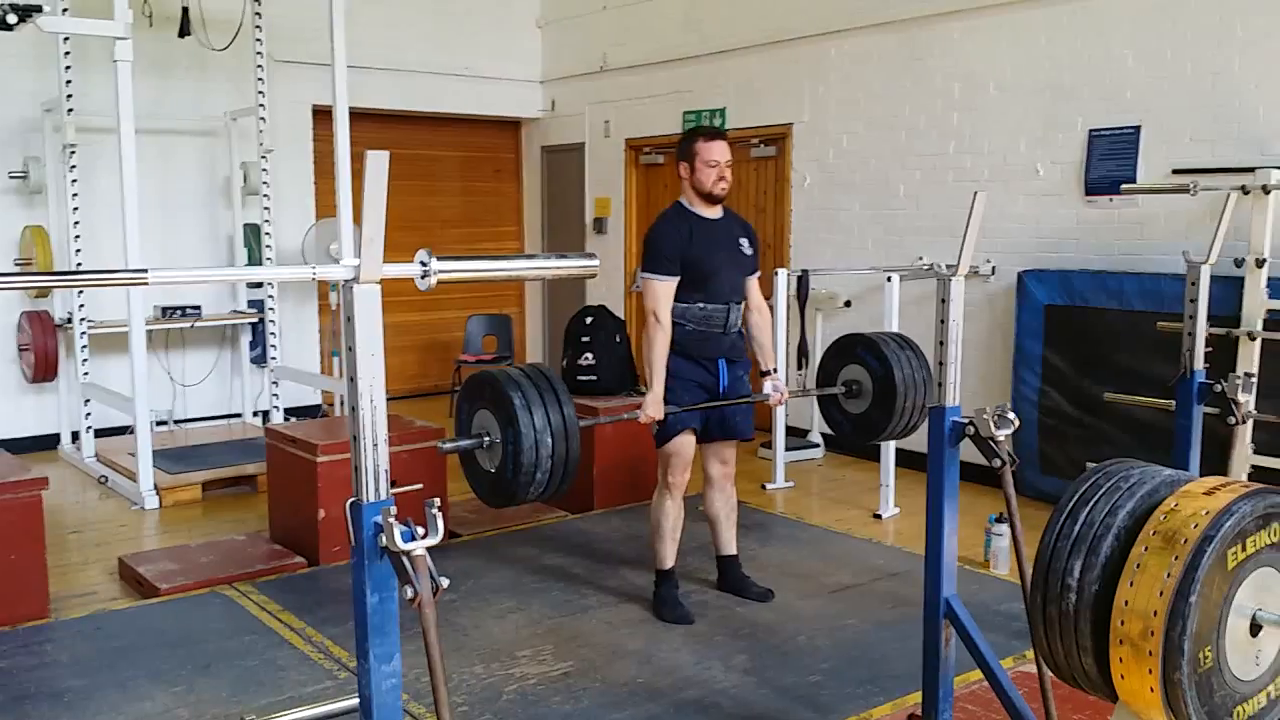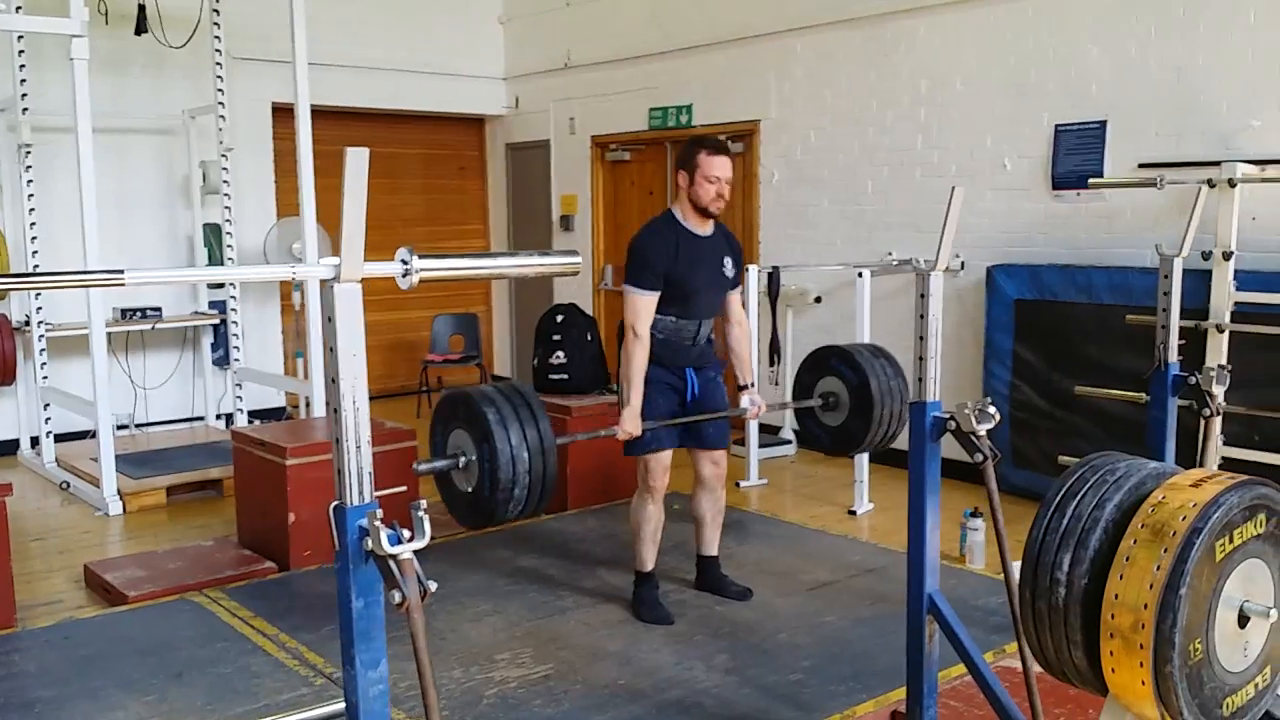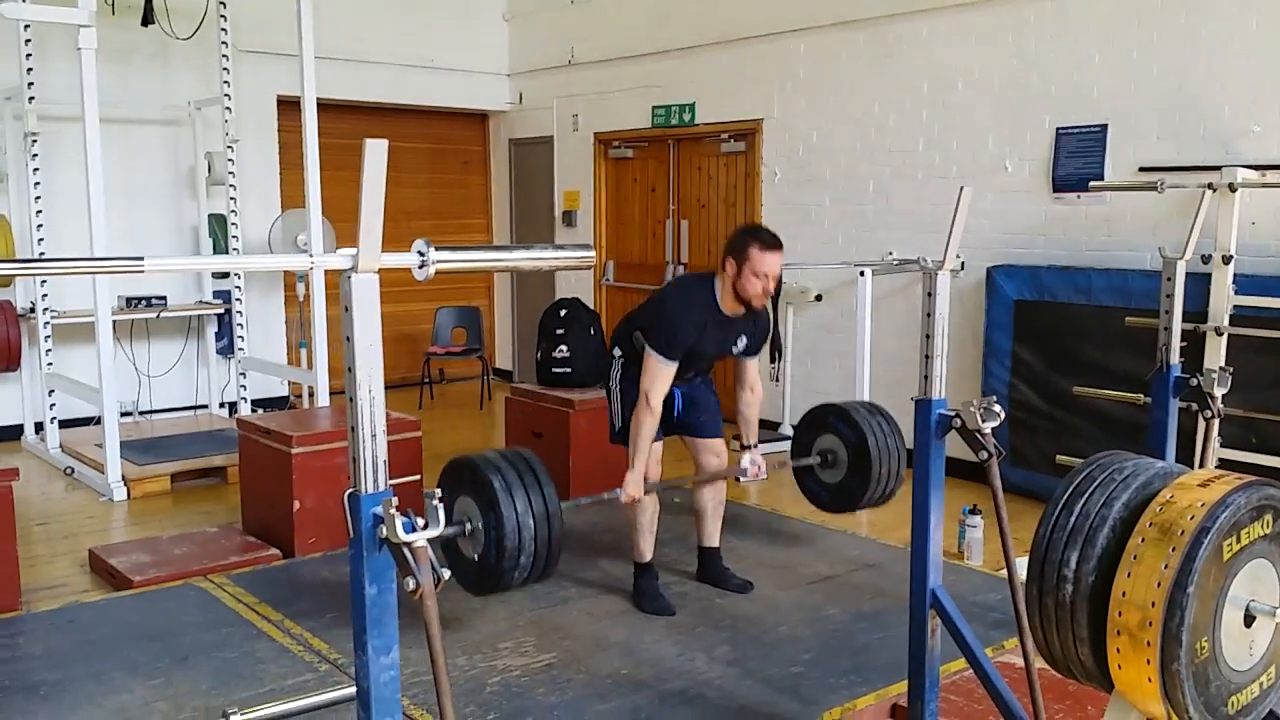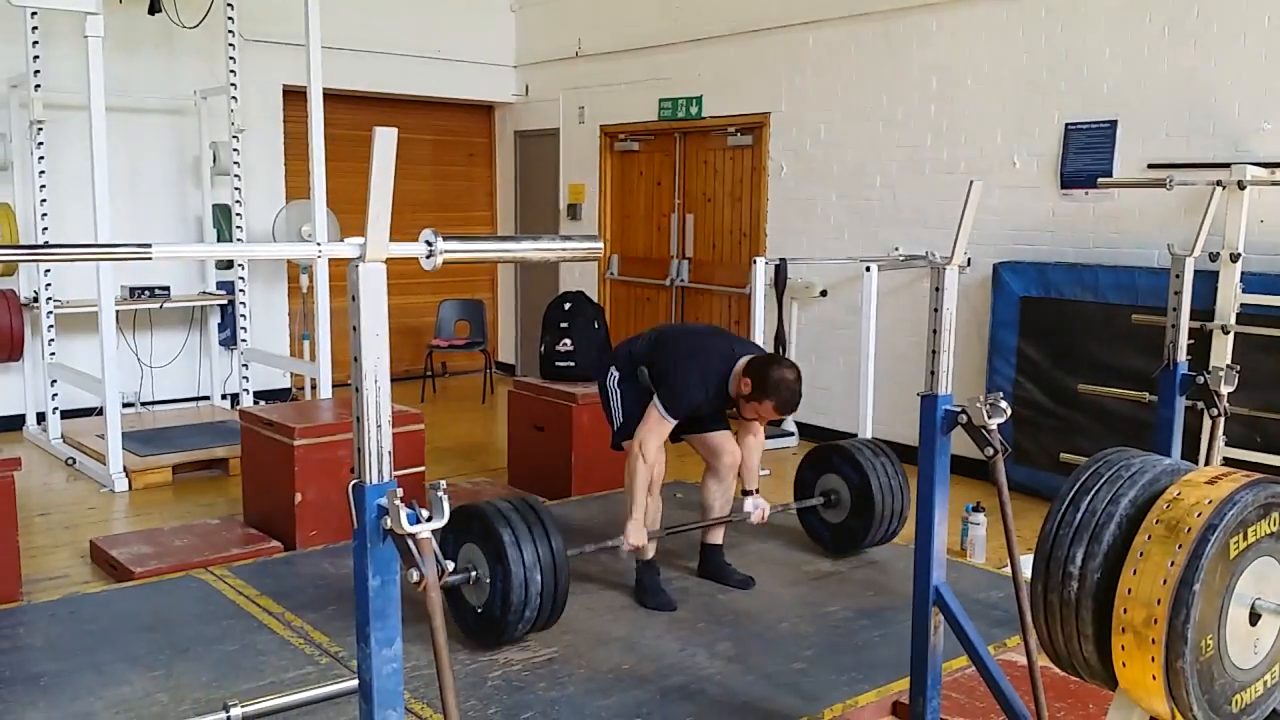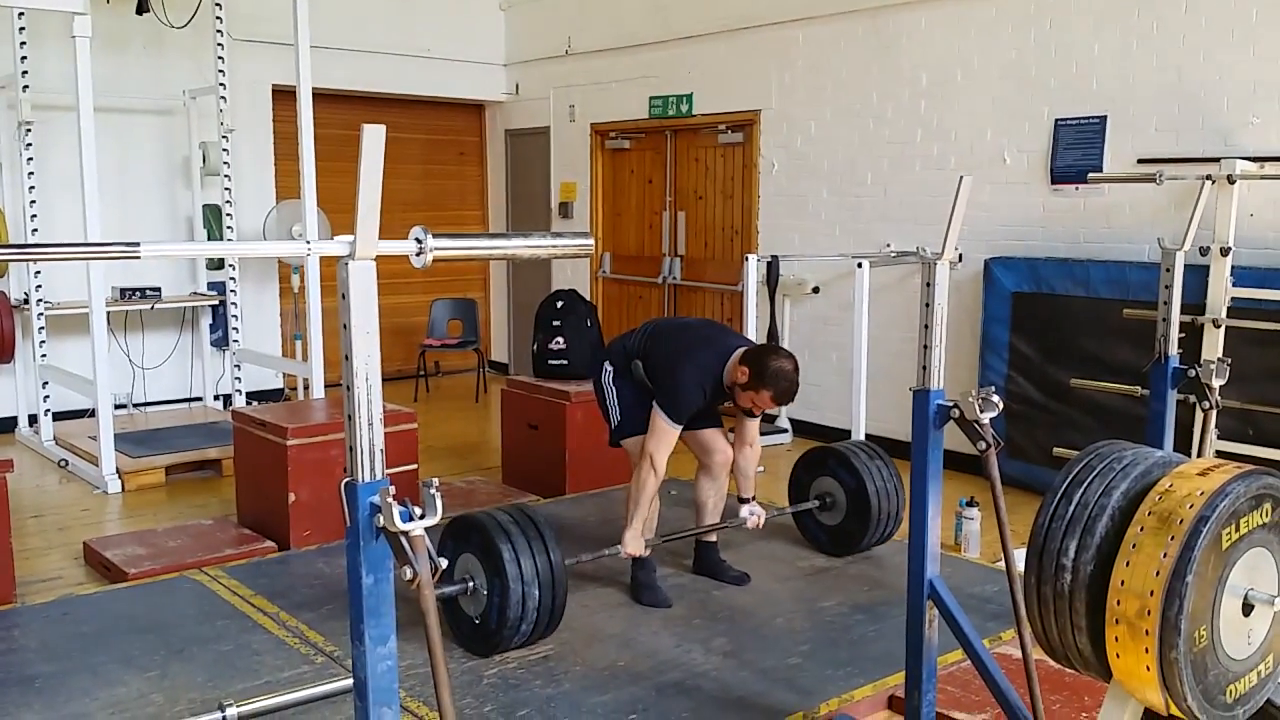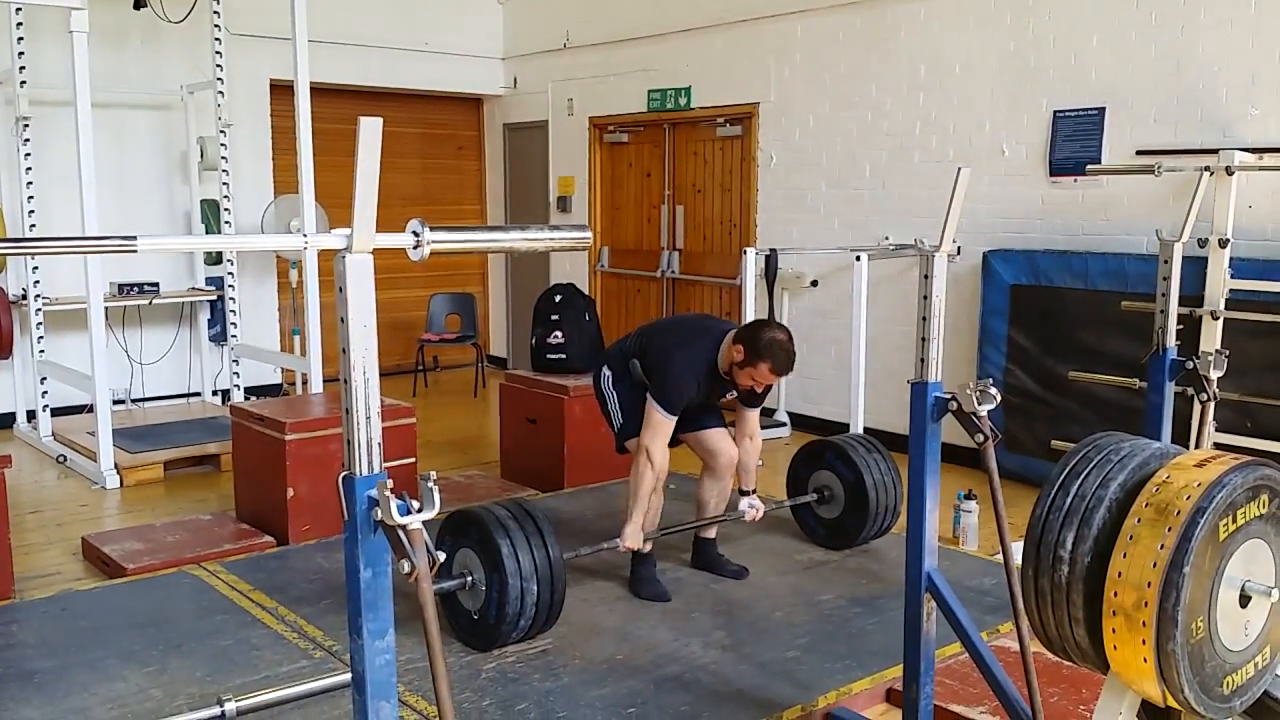
dt=0.3s
person 1, frame 1
left shoulder: (741, 230)
right shoulder: (669, 230)
left elbow: (755, 305)
right elbow: (657, 316)
left wrist: (769, 371)
right wrist: (655, 392)
left hip: (731, 363)
right hip: (682, 366)
left knee: (722, 470)
right knee: (676, 476)
left ankle: (729, 569)
right ankle: (665, 584)
person 1, frame 2
left shoulder: (727, 244)
right shoulder: (654, 241)
left elbow: (736, 320)
right elbow: (637, 330)
left wrist: (746, 386)
right wrist: (631, 407)
left hip: (702, 366)
right hip: (652, 369)
left knee: (714, 471)
right knee: (655, 479)
left ankle: (708, 570)
right ankle: (645, 586)
person 1, frame 3
left shoulder: (757, 320)
right shoulder: (683, 307)
left elbow: (749, 386)
right elbow: (651, 396)
left wrist: (750, 447)
right wrist: (636, 469)
left hip: (691, 373)
right hip: (634, 364)
left knee: (716, 459)
right knee: (650, 473)
left ankle: (710, 561)
right ankle: (644, 577)
person 1, frame 4
left shoulder: (762, 377)
right shoulder: (696, 383)
left elbow: (751, 435)
right elbow: (642, 447)
left wrist: (751, 493)
right wrist: (635, 521)
left hip: (673, 375)
right hip: (630, 377)
left knee: (727, 457)
right knee: (653, 469)
left ankle: (712, 557)
right ankle: (646, 572)
person 1, frame 5
left shoulder: (759, 374)
right shoulder: (691, 378)
left elbow: (747, 444)
right elbow: (654, 458)
left wrist: (747, 500)
right wrist: (633, 530)
left hip: (669, 372)
right hip: (625, 374)
left knee: (719, 456)
right knee: (652, 466)
left ankle: (706, 553)
right ankle: (642, 569)
person 1, frame 6
left shoulder: (757, 366)
right shoulder: (685, 365)
left elbow: (748, 433)
right elbow: (652, 450)
left wrist: (748, 493)
right wrist: (633, 524)
right hip: (627, 377)
left knee: (725, 458)
right knee: (658, 465)
left ankle: (704, 548)
right ankle: (642, 562)
